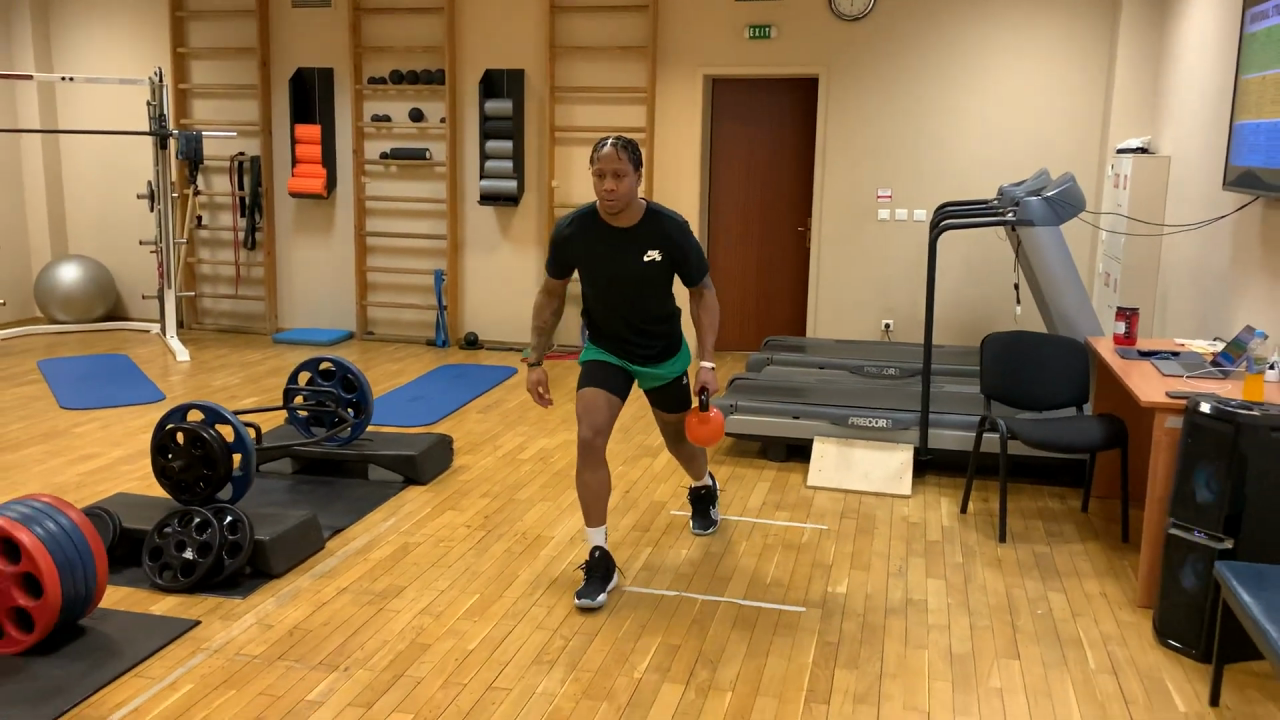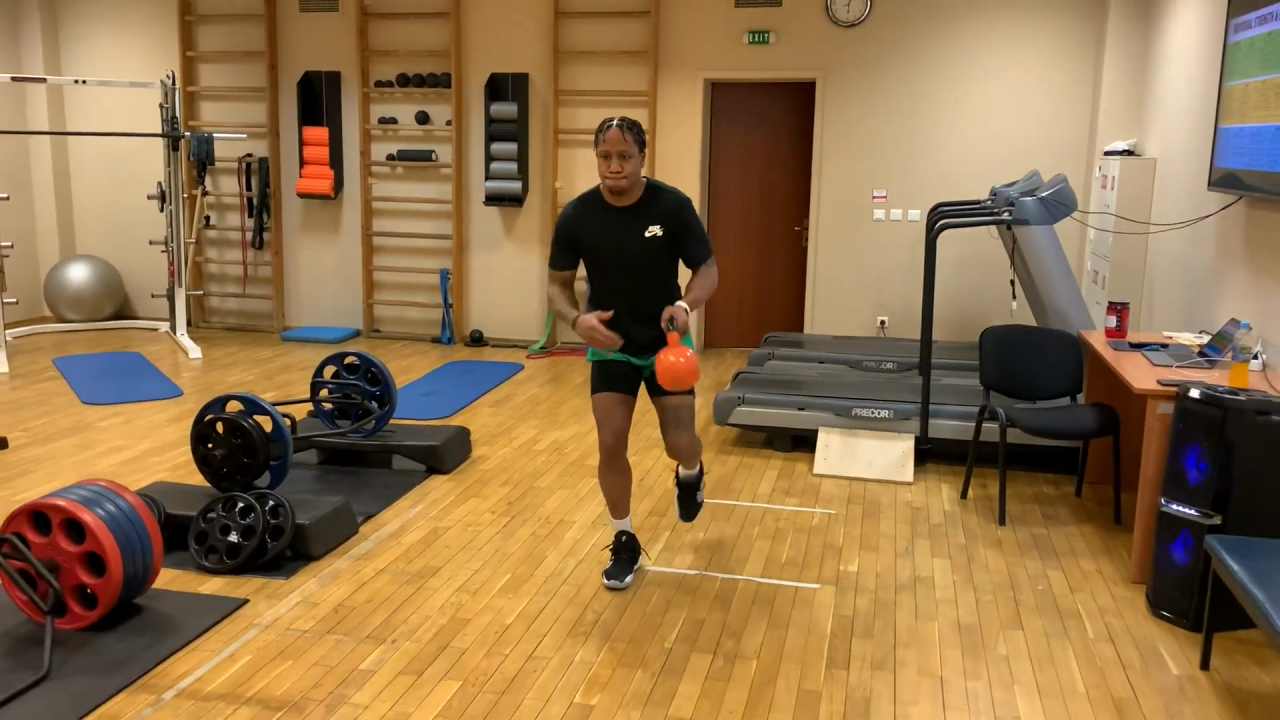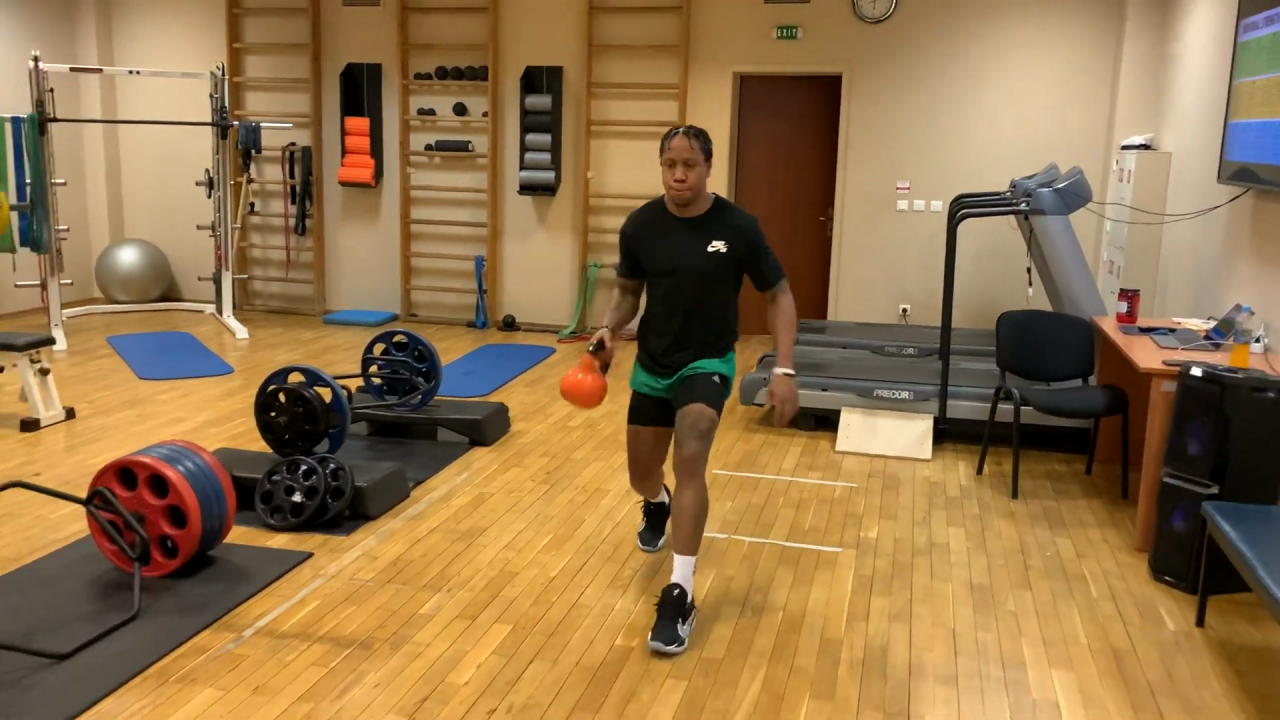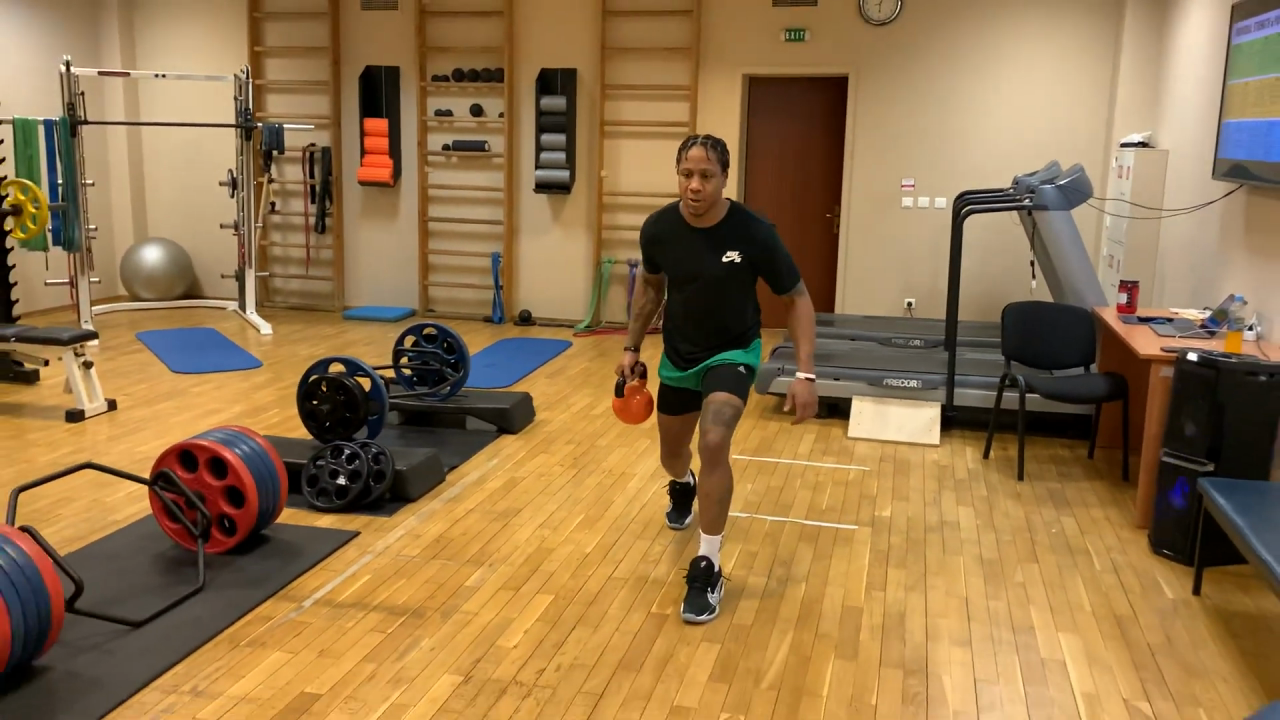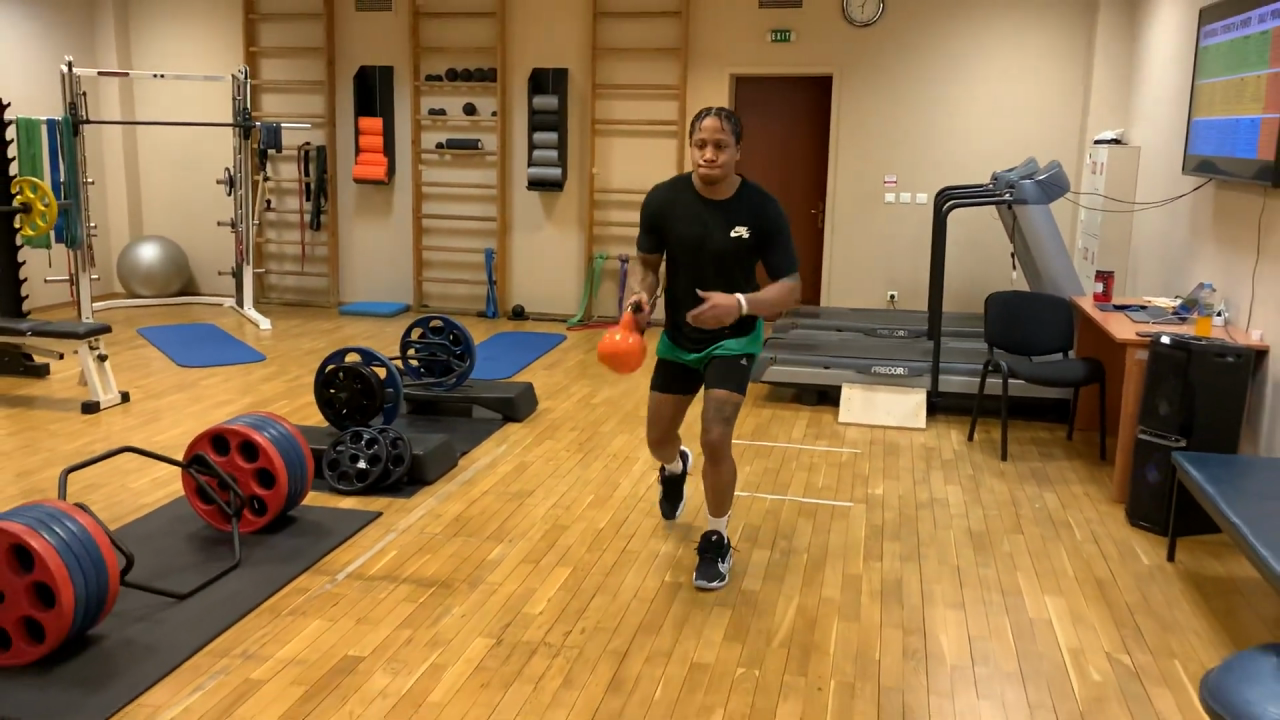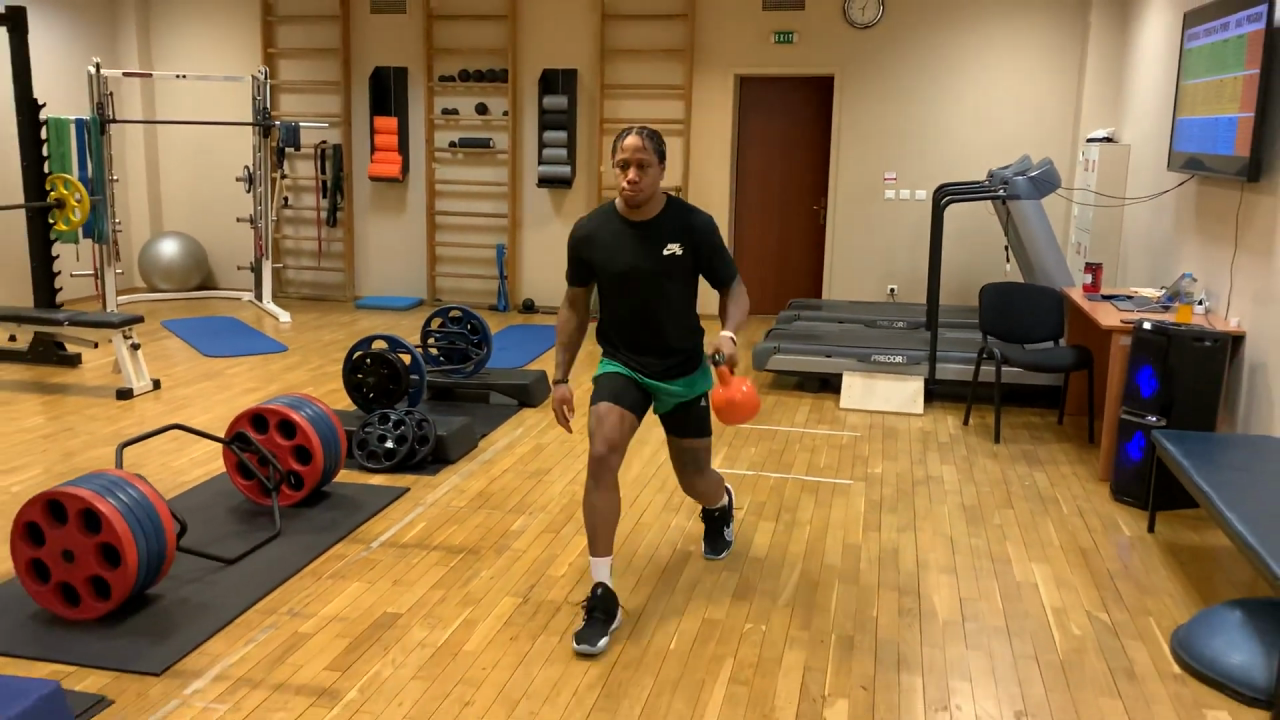
dt=0.5s
person 1, frame 1
left shoulder: (670, 229)
right shoulder: (571, 230)
left elbow: (703, 291)
right elbow: (551, 293)
left wrist: (706, 361)
right wrist: (535, 360)
left hip: (663, 352)
right hip: (604, 350)
left knee: (680, 440)
right knee: (588, 441)
left ankle: (704, 488)
right ankle: (599, 559)
person 1, frame 2
left shoulder: (673, 206)
right shoulder: (576, 216)
left elbow: (706, 270)
right elbow: (558, 284)
left wrist: (685, 305)
right wrist: (578, 319)
left hip: (665, 341)
right hip: (610, 344)
left knee: (679, 444)
right knee: (611, 446)
left ankle: (689, 472)
right ankle: (624, 541)
person 1, frame 3
left shoulder: (738, 227)
right shoulder: (640, 225)
left elbow: (778, 294)
left wrist: (784, 368)
right wrist: (607, 330)
left hip: (708, 362)
right hip: (652, 364)
left knee: (690, 459)
right knee: (640, 474)
left ankle: (679, 594)
right ankle: (657, 506)
person 1, frame 4
left shoulder: (754, 233)
right shoulder: (658, 228)
left elbow: (797, 299)
left wrist: (804, 374)
right wrist: (632, 346)
left hip: (733, 352)
right hip: (677, 356)
left knee: (714, 444)
right knee: (671, 454)
left ankle: (707, 566)
right ankle: (683, 485)
person 1, frame 5
left shoulder: (763, 209)
right shoulder: (663, 199)
left elbow: (789, 289)
right elbow: (645, 262)
left wrist: (739, 303)
right wrist: (638, 294)
left hip: (733, 338)
right hip: (678, 337)
left knee: (715, 440)
right knee: (658, 437)
left ankle: (716, 539)
right ankle: (674, 465)
person 1, frame 6
left shoulder: (693, 226)
right shoulder: (589, 232)
left elbow: (734, 288)
right elbow: (575, 303)
left wrist: (728, 334)
right wrist: (562, 375)
left hip: (683, 371)
right hip: (621, 365)
left knee: (695, 483)
right knee: (601, 456)
left ankle: (720, 504)
right ankle: (601, 593)
